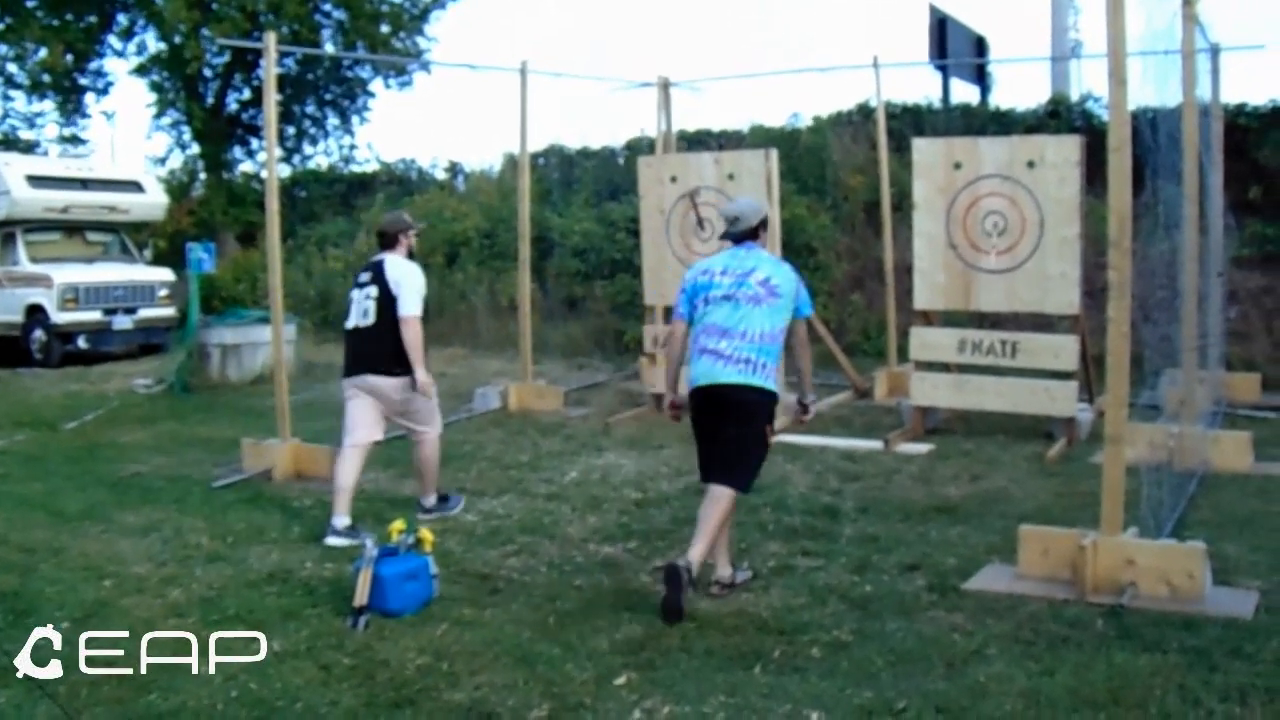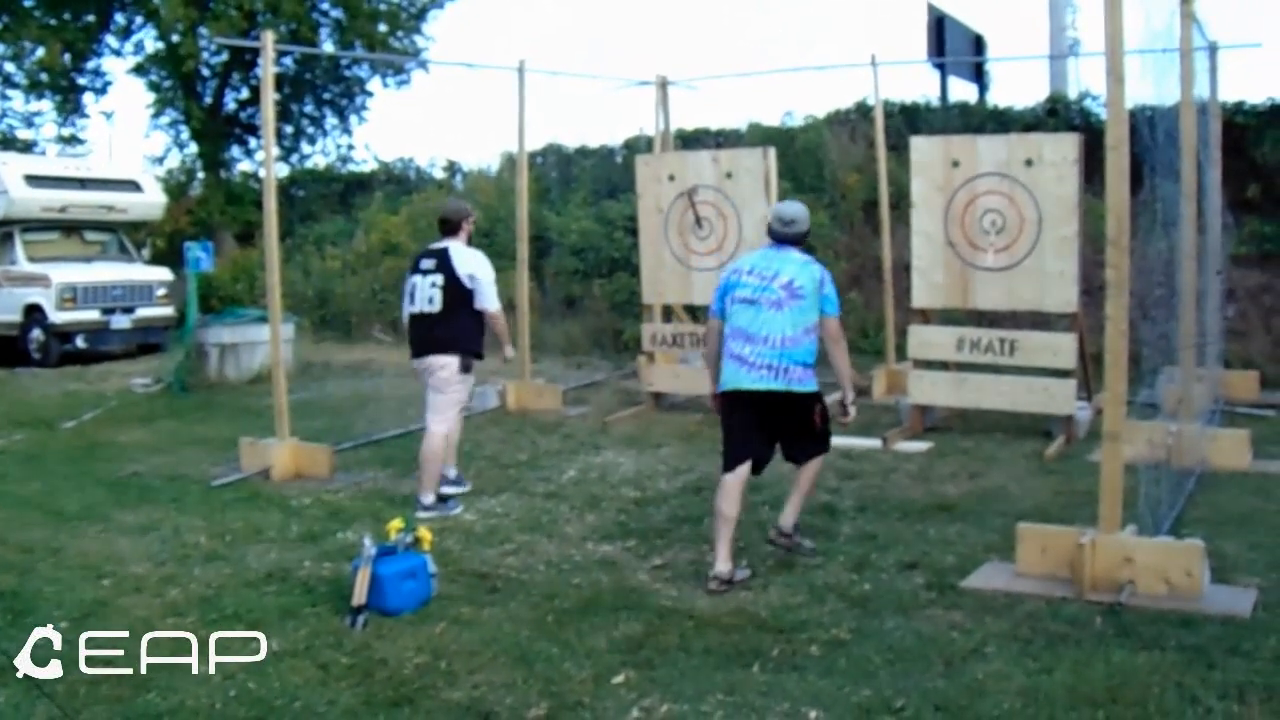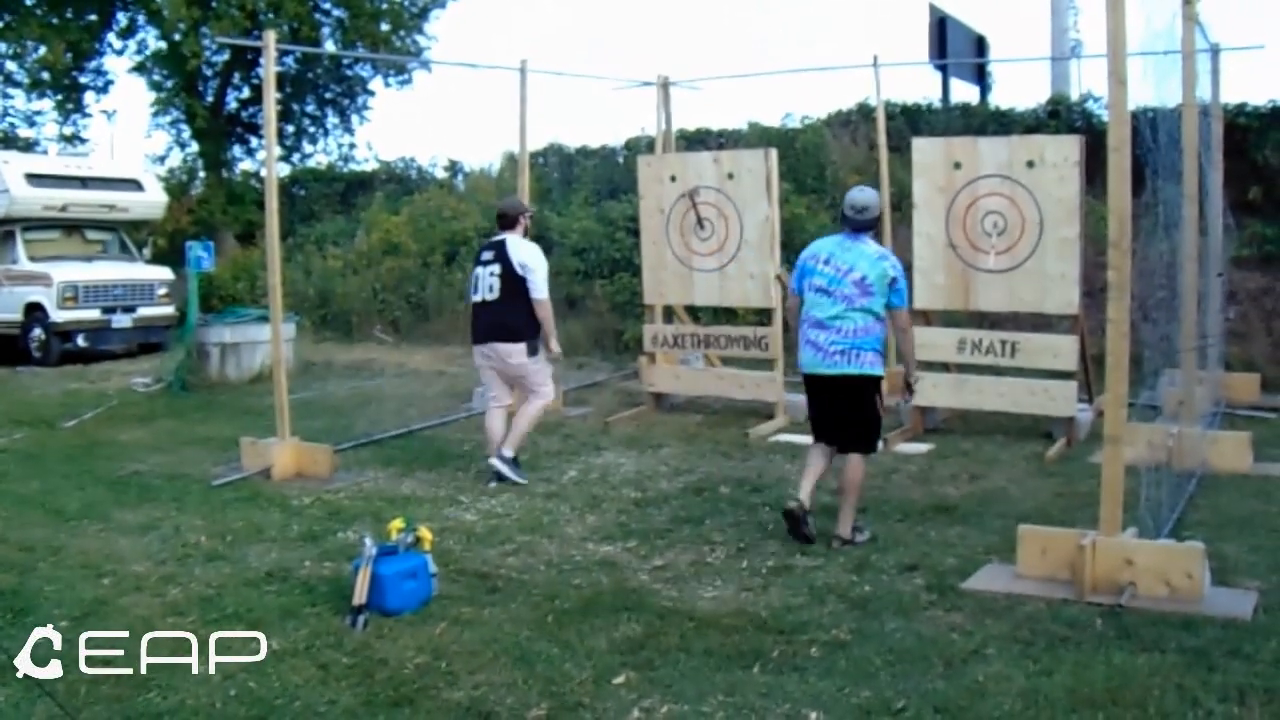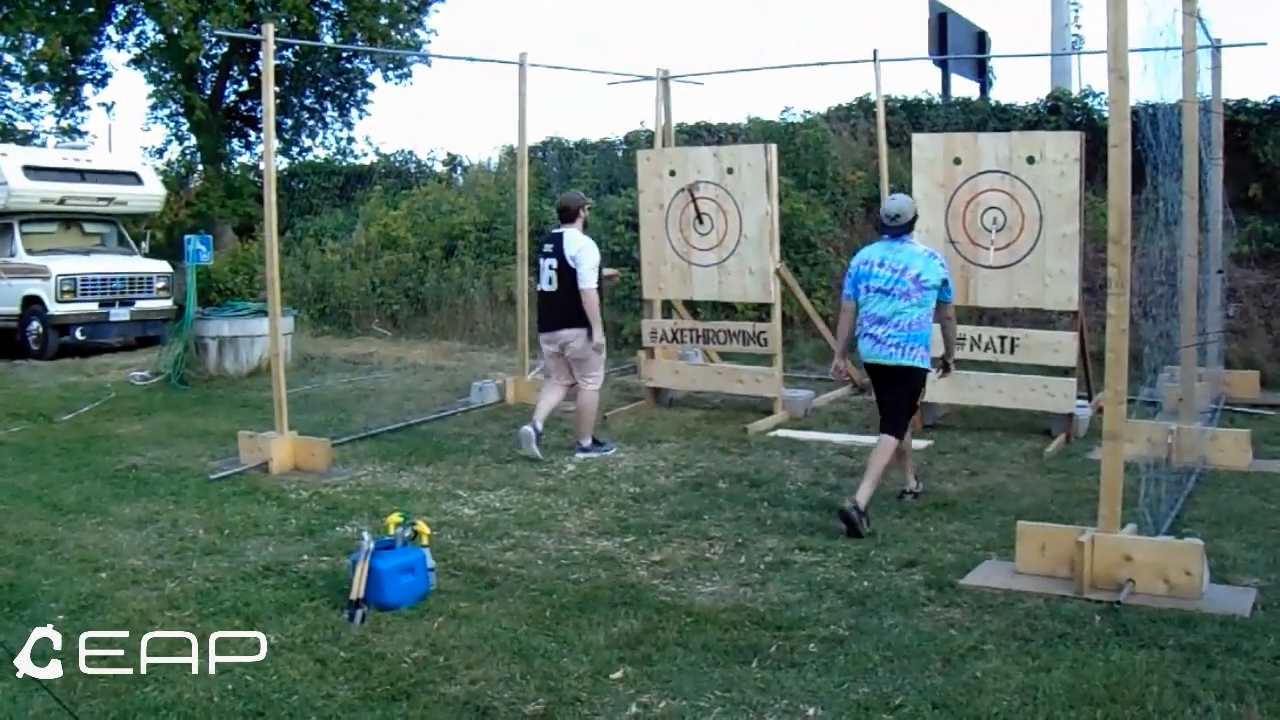
dt=0.5s
person 1, frame 1
left shoulder: (699, 271)
right shoulder: (784, 273)
left elbow: (677, 334)
right elbow: (800, 341)
left wrist: (670, 390)
right wrist: (806, 395)
left hip: (703, 384)
right hip: (751, 386)
left knee: (717, 478)
right knee: (729, 482)
left ankle: (723, 570)
right ankle: (690, 563)
person 1, frame 2
left shoulder: (735, 270)
right shoulder: (814, 273)
left elbow: (713, 332)
right elbow: (833, 337)
left wrist: (715, 383)
right wrist: (848, 393)
left hip: (737, 383)
right hip: (792, 383)
left knee: (735, 469)
right knee: (813, 452)
left ankle: (721, 566)
right ankle: (786, 523)
person 1, frame 3
left shoulder: (812, 252)
right shoulder: (886, 262)
left elbow: (792, 307)
right elbow: (901, 325)
right wrist: (910, 373)
left hip: (813, 364)
right hip: (859, 368)
left knee: (824, 439)
right knee: (856, 448)
left ankle: (800, 499)
right ankle: (845, 529)
person 1, frame 4
left shoulder: (863, 258)
right shoulder: (933, 260)
left elbow: (847, 311)
right elbow: (947, 315)
left wrist: (840, 354)
right wrist: (950, 354)
left hip: (872, 354)
right hip: (909, 357)
left knee: (893, 420)
right knee: (893, 430)
left ankle: (909, 482)
right ankle: (859, 502)
person 2, frame 1
left shoulder: (363, 274)
right shoulder: (406, 270)
right elbow: (409, 320)
right wrist: (420, 369)
left hip: (358, 374)
right hip: (396, 374)
left knee: (355, 443)
right knee: (428, 432)
left ankle: (339, 524)
right ankle: (430, 502)
person 2, frame 2
left shoulder: (419, 261)
right shoulder: (472, 259)
left elbow: (408, 311)
right elbow: (490, 309)
right wrist: (506, 345)
left hip: (423, 353)
right hip: (453, 355)
left knee: (447, 415)
right knee: (440, 424)
left ankle: (448, 476)
right ankle: (427, 500)
person 2, frame 3
left shoulder: (482, 254)
right shoulder: (527, 251)
right elbow: (539, 299)
right wrist: (552, 338)
left hip: (484, 341)
right hip: (517, 340)
left knee: (497, 403)
right knee: (541, 395)
left ankle: (500, 467)
right ankle: (506, 454)
person 2, frame 4
left shoulder: (547, 243)
right shoulder: (583, 244)
right elbow: (587, 290)
left wrist: (598, 274)
right wrist: (598, 329)
left hip: (548, 327)
right hip: (577, 327)
left knee: (556, 383)
right knee: (589, 383)
left ankle: (534, 426)
right ankle: (586, 443)
